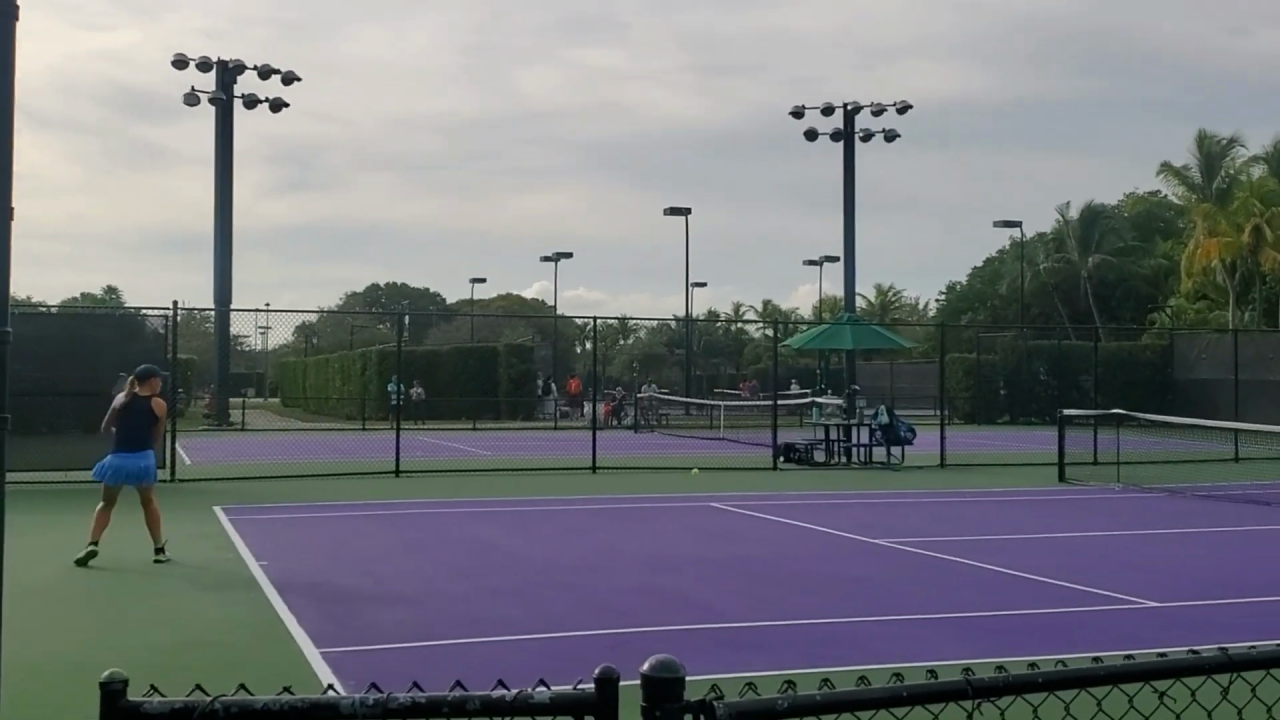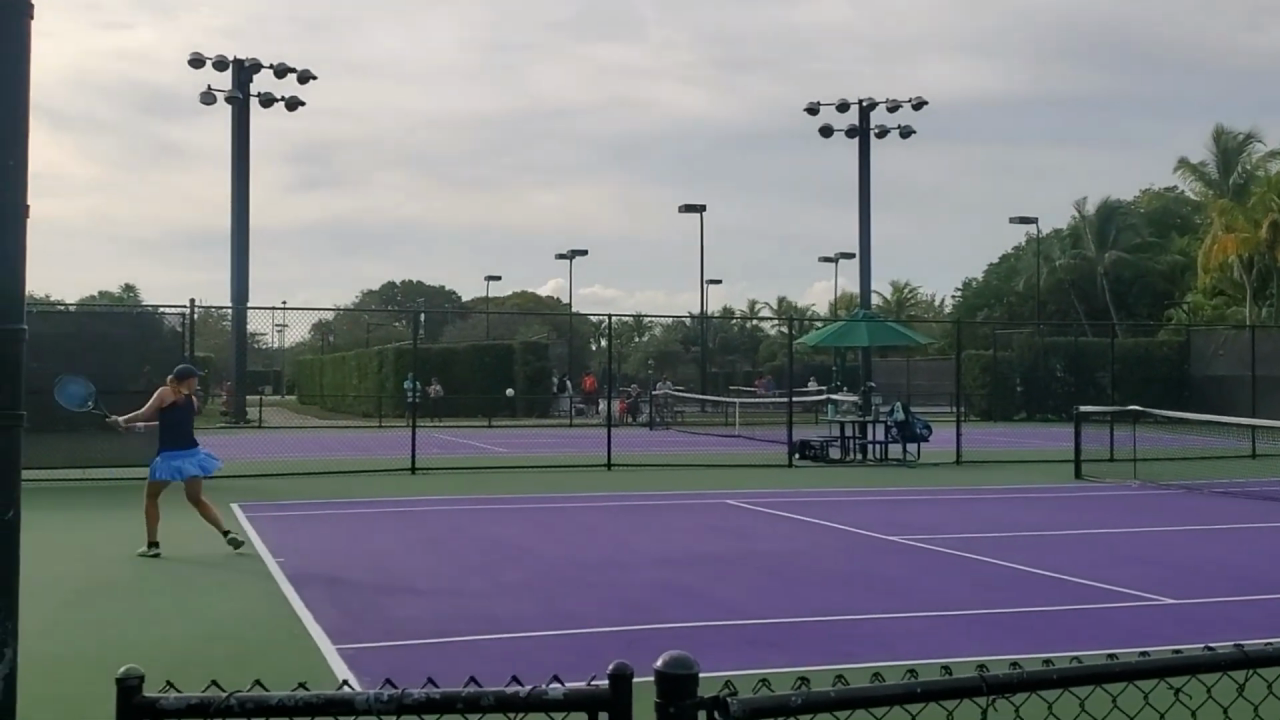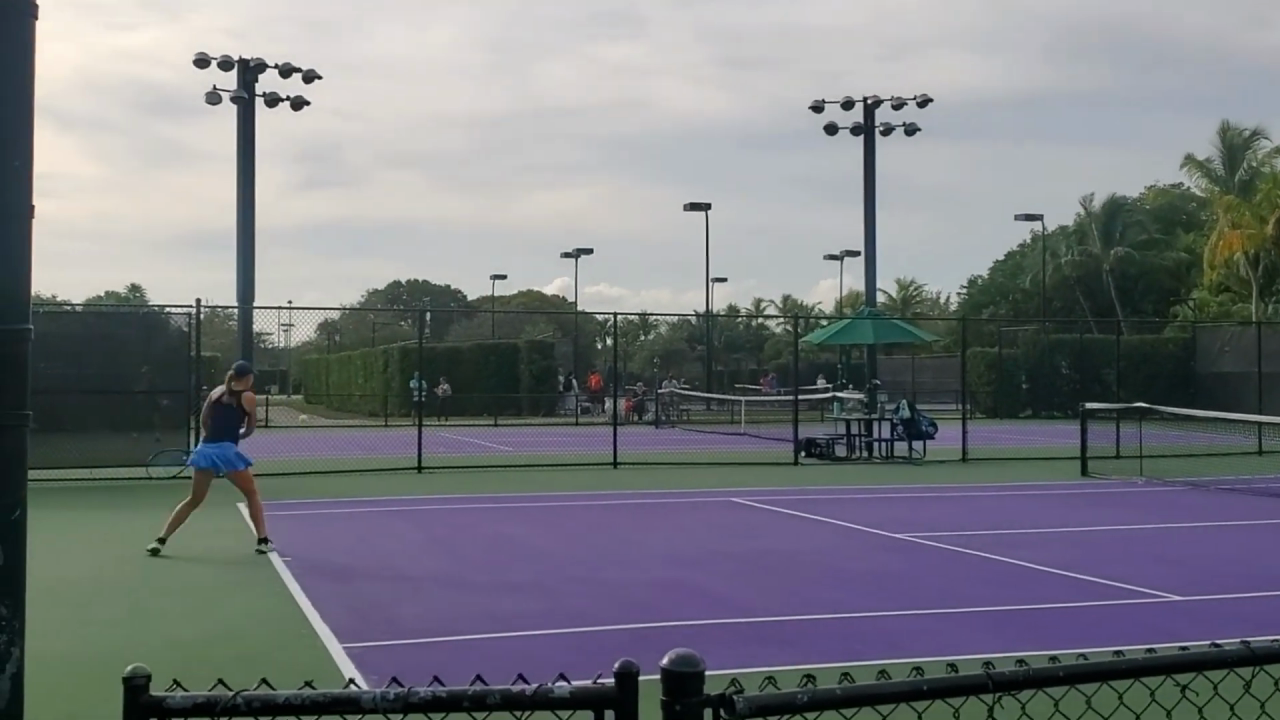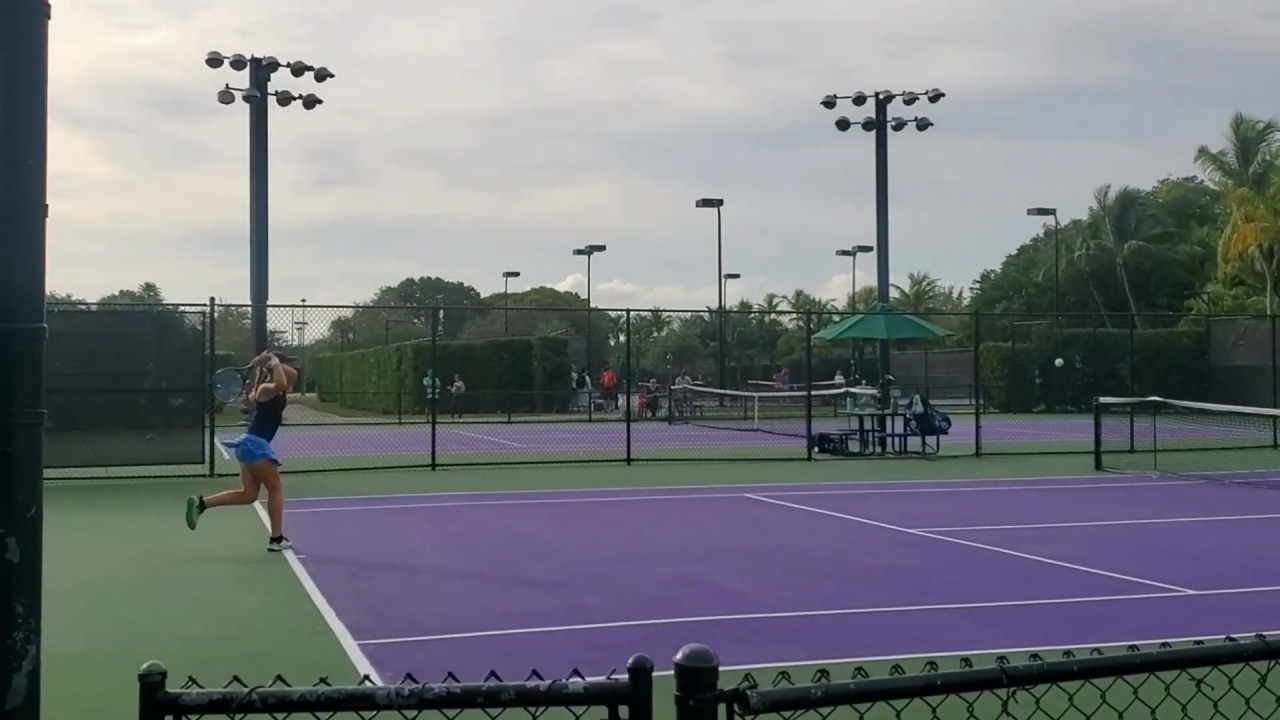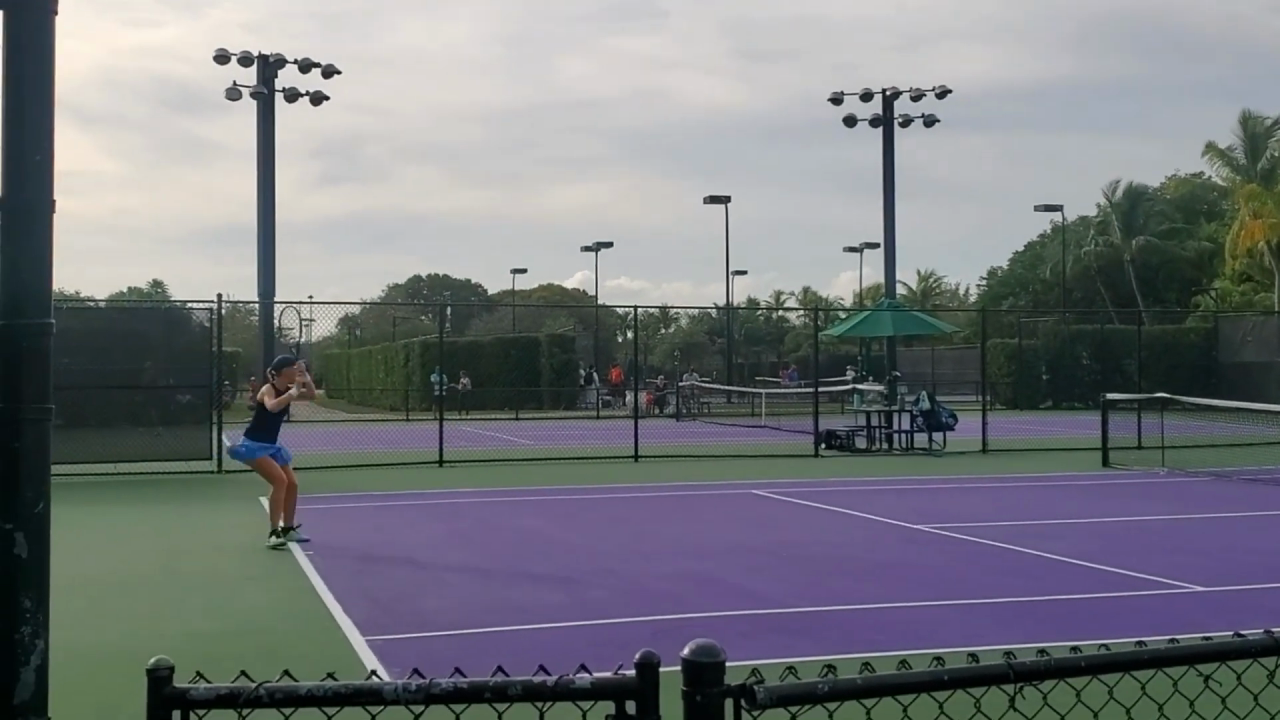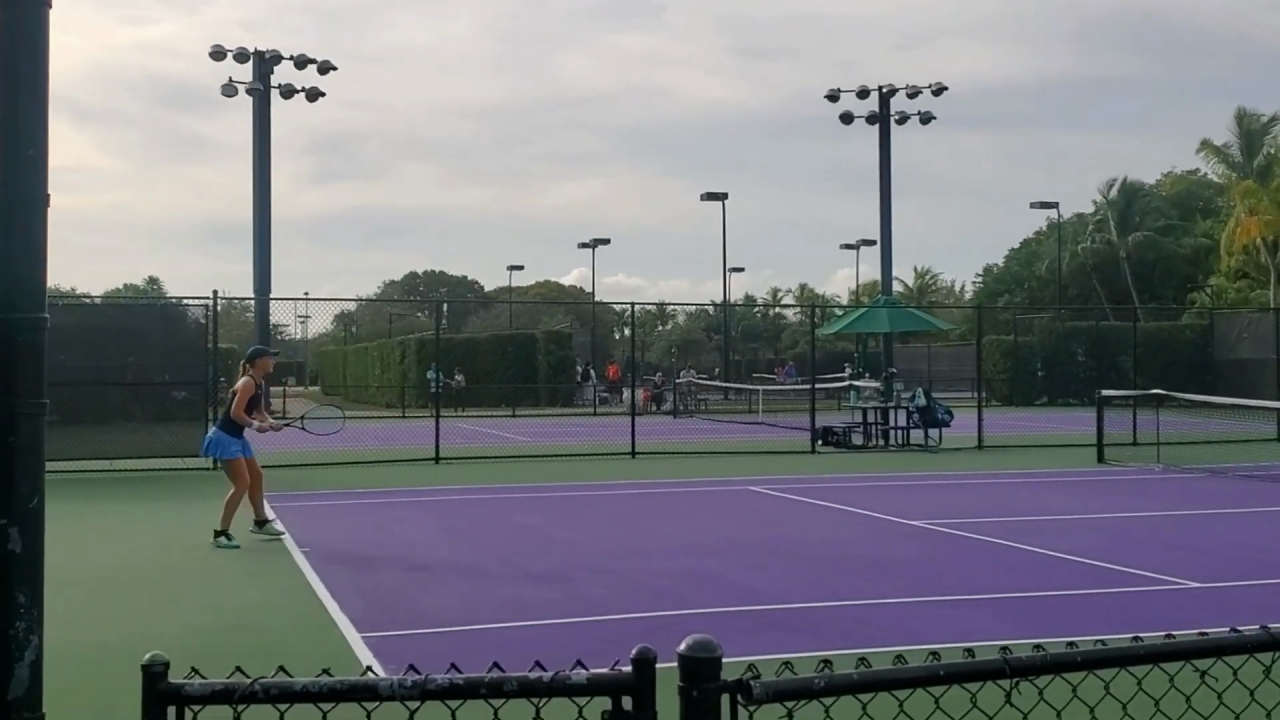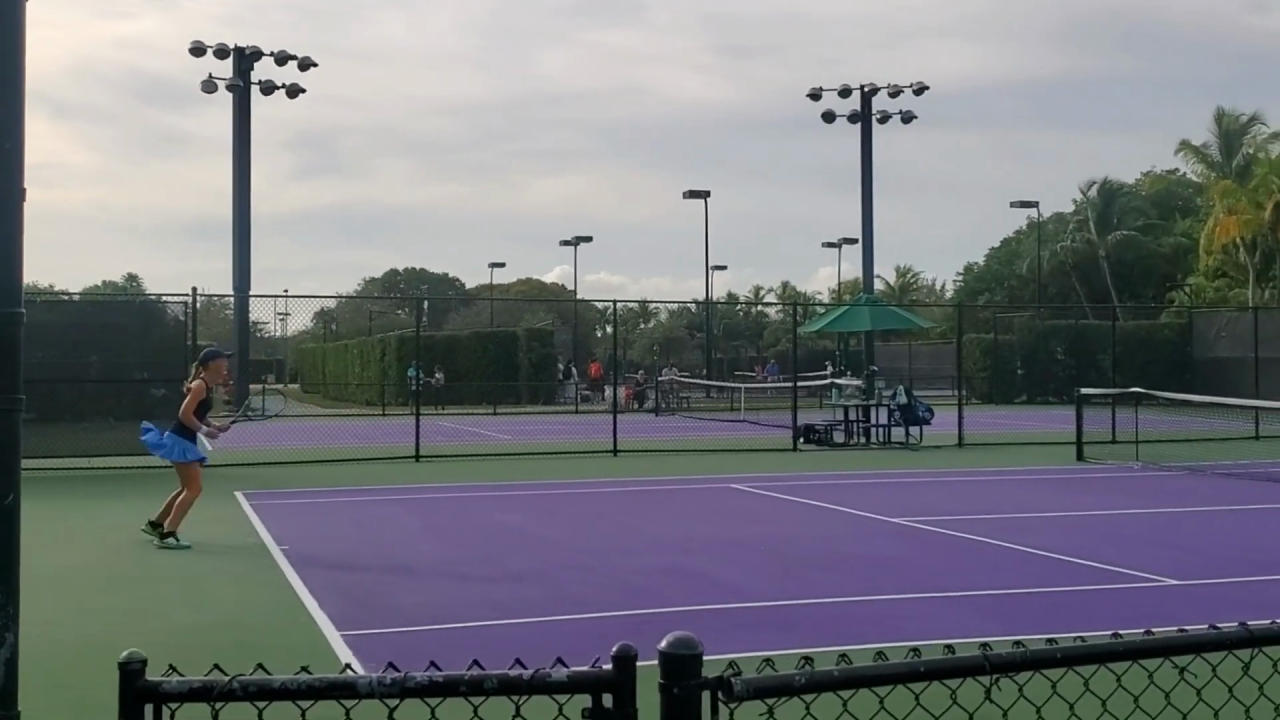
dt=0.3s
person 1, frame 1
left shoulder: (121, 398)
right shoulder: (159, 405)
left elbow: (106, 428)
left hip: (118, 460)
right hip: (143, 460)
left knee: (106, 504)
right knee: (148, 502)
left ankle: (92, 546)
right ankle: (160, 550)
person 1, frame 2
left shoulder: (164, 393)
right shoulder: (193, 401)
left elbow: (143, 414)
left wrist: (122, 420)
right wrist: (137, 426)
left hip: (169, 459)
right hip: (192, 456)
left knee: (151, 498)
right knee: (197, 499)
left ankle: (152, 545)
right ankle: (228, 534)
person 1, frame 3
left shoulder: (217, 392)
right shoulder: (248, 397)
left elbow: (204, 420)
right elbow: (249, 430)
left hip: (206, 451)
right hip: (226, 452)
left knee: (194, 500)
right knee: (252, 494)
left ankle: (160, 541)
right ankle: (263, 541)
person 1, frame 4
left shoulder: (279, 386)
right shoulder: (267, 388)
left elbow: (293, 375)
right elbow: (281, 383)
left wrist: (271, 362)
right wrist: (273, 362)
left hip: (255, 444)
right hip: (255, 444)
left knee: (248, 495)
right knee: (276, 489)
left ankle: (200, 503)
right ankle: (277, 539)
person 1, frame 5
left shoulder: (289, 389)
right shoulder: (268, 390)
left elbow: (311, 395)
right elbow: (273, 406)
left wrist: (305, 377)
right wrist: (295, 392)
left hip: (271, 446)
right hip: (253, 446)
left knee: (292, 485)
right knee: (280, 482)
left ankle: (287, 529)
right ankle: (274, 534)
person 1, frame 6
left shoulder: (259, 383)
right shoulder: (247, 383)
left elbow: (259, 409)
right elbow: (235, 413)
left wrist: (268, 422)
right wrist: (255, 425)
left hip: (236, 438)
right hip: (225, 438)
left knee: (256, 477)
right knee: (242, 484)
left ankle: (261, 522)
right ankle: (221, 533)
person 1, frame 7
left shoulder: (210, 386)
right shoulder: (199, 386)
right elbow: (185, 415)
left wrist: (213, 426)
right wrist: (205, 430)
left hip: (184, 441)
right hip: (177, 441)
left knee: (189, 488)
right knee: (194, 488)
left ankle: (155, 524)
right ankle: (167, 534)
